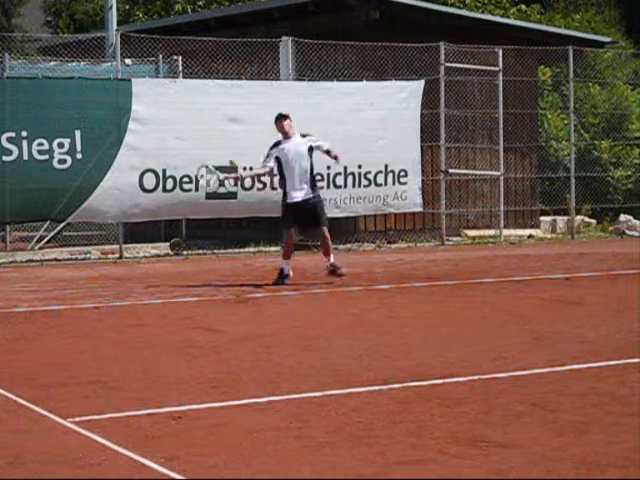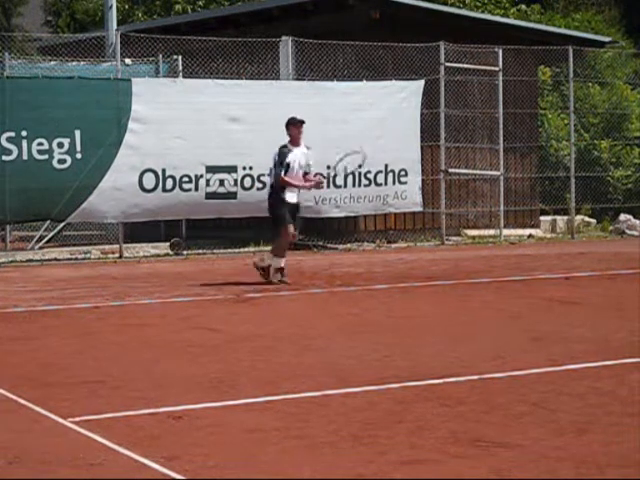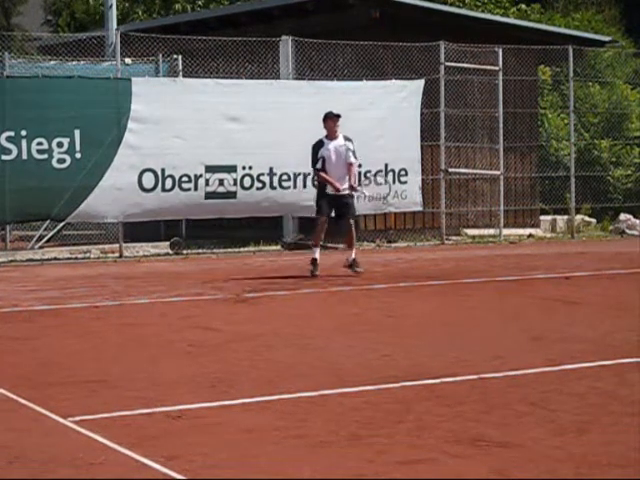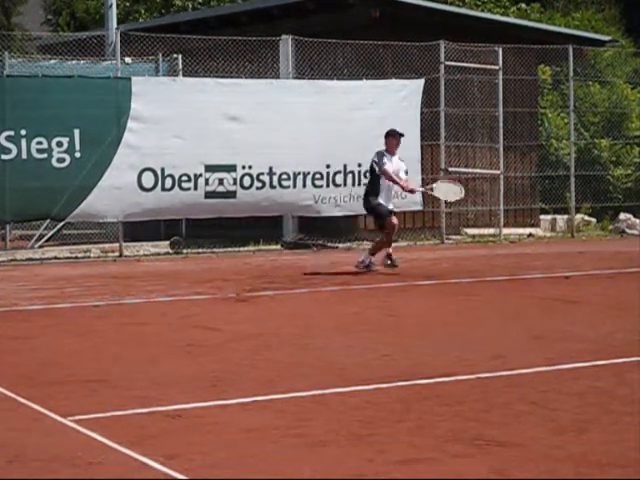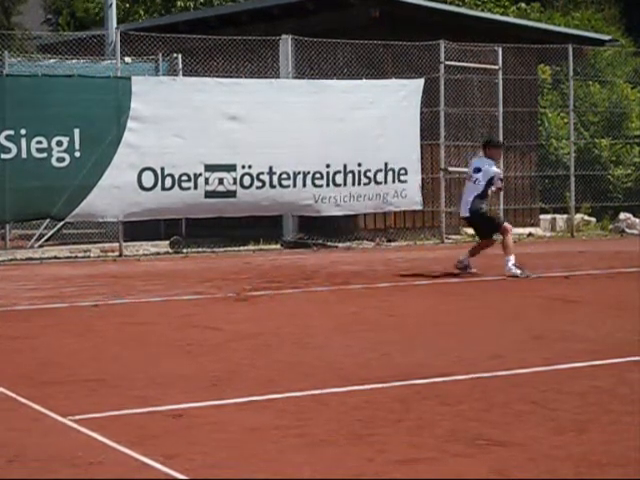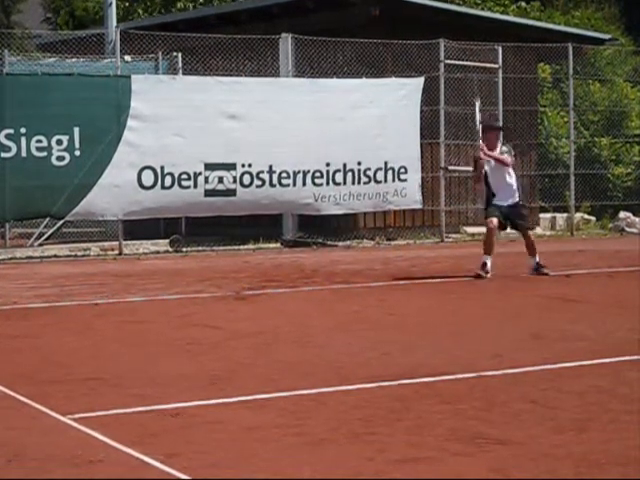
dt=0.7s
person 1, frame 1
left shoulder: (307, 139)
right shoulder: (276, 148)
left elbow: (325, 148)
right elbow: (265, 170)
left wrist: (333, 155)
right wrist: (245, 174)
left hip: (311, 196)
right hip: (290, 199)
left knee: (323, 230)
right knee: (290, 236)
left ankle: (332, 265)
right ankle: (285, 271)
person 1, frame 2
left shoulder: (306, 150)
right shoulder: (283, 151)
left elbow: (307, 174)
right elbow: (279, 179)
left wrist: (314, 180)
right wrist: (300, 185)
left hip: (293, 199)
right hip: (279, 198)
left knee: (290, 237)
right knee: (287, 231)
left ankle: (264, 264)
right ankle: (279, 268)
person 1, frame 3
left shoulder: (347, 142)
right shoulder: (318, 146)
left elbow: (351, 164)
right elbow: (318, 172)
left wrist: (352, 181)
right wrist: (333, 183)
left hip: (345, 191)
right hip: (326, 191)
left knee: (350, 223)
right knee: (322, 221)
left ankle: (351, 259)
right ankle: (315, 259)
person 1, frame 4
left shoulder: (400, 162)
right shoulder: (379, 156)
left elbow: (402, 180)
right elbow: (386, 173)
left wrist: (409, 188)
right wrist: (400, 184)
left hip: (386, 203)
right hip: (373, 200)
left knee: (388, 237)
right knee: (392, 222)
left ankle: (365, 261)
right ankle: (388, 255)
person 1, frame 5
left shoulder: (475, 161)
right shoulder: (495, 171)
right elbow: (498, 188)
right wrist: (491, 190)
left hip: (466, 210)
right hip: (476, 210)
left knee: (488, 240)
right knee: (507, 230)
left ankle: (463, 262)
right ankle: (510, 267)
person 1, frame 6
left shoulder: (506, 149)
right shoulder: (479, 156)
left elbow: (508, 162)
right elbow: (477, 181)
left wrist: (488, 153)
right wrist: (480, 165)
left hip: (512, 200)
right hip: (494, 201)
left knee: (526, 233)
right knee: (492, 225)
left ankle: (536, 264)
right ankle: (486, 265)
